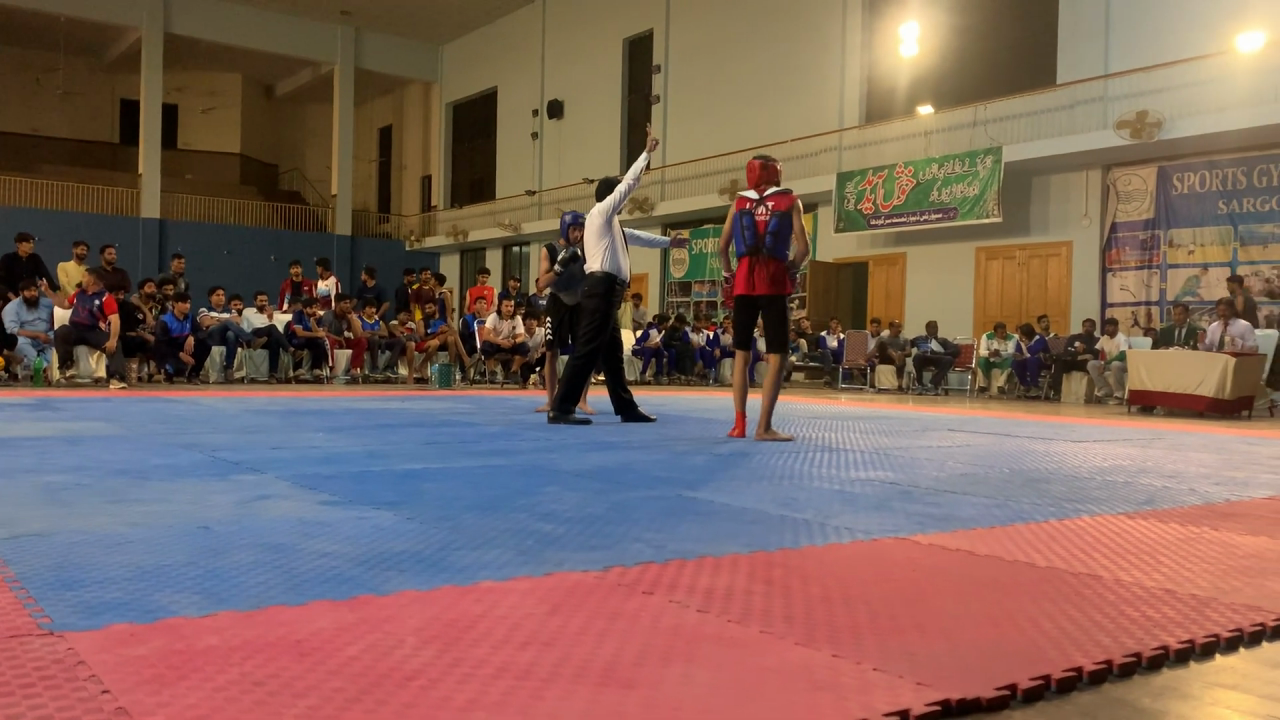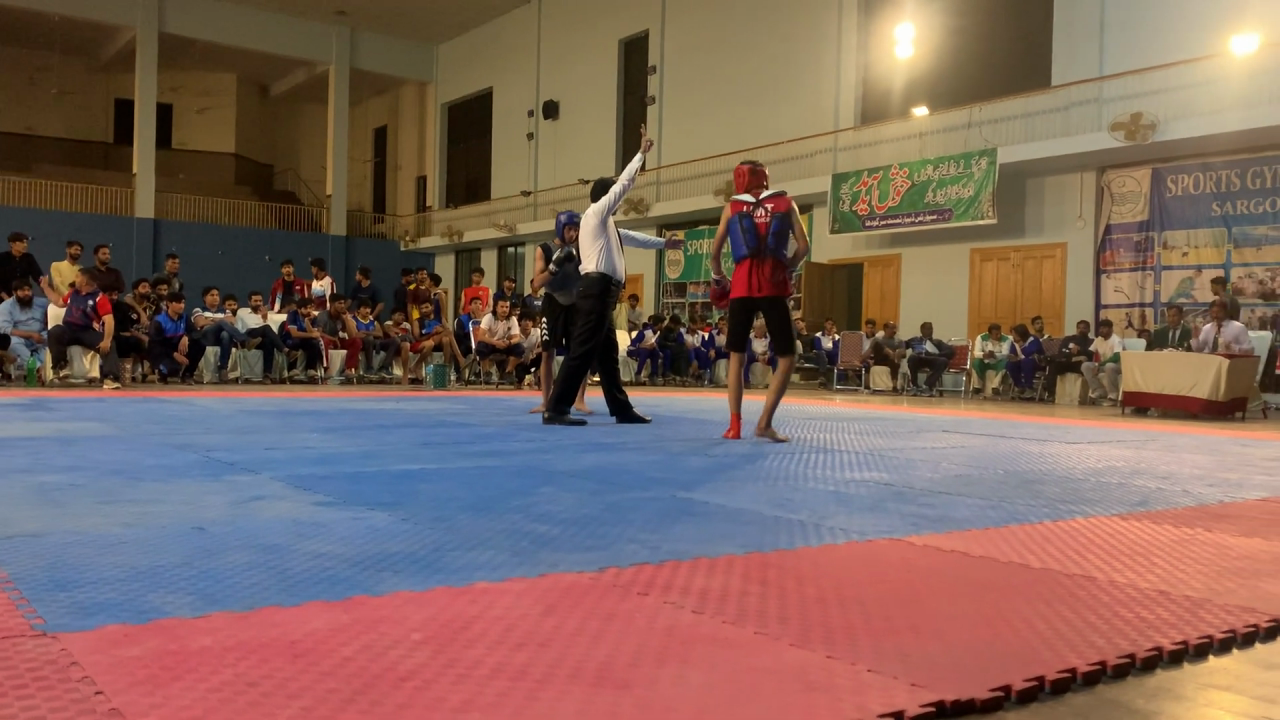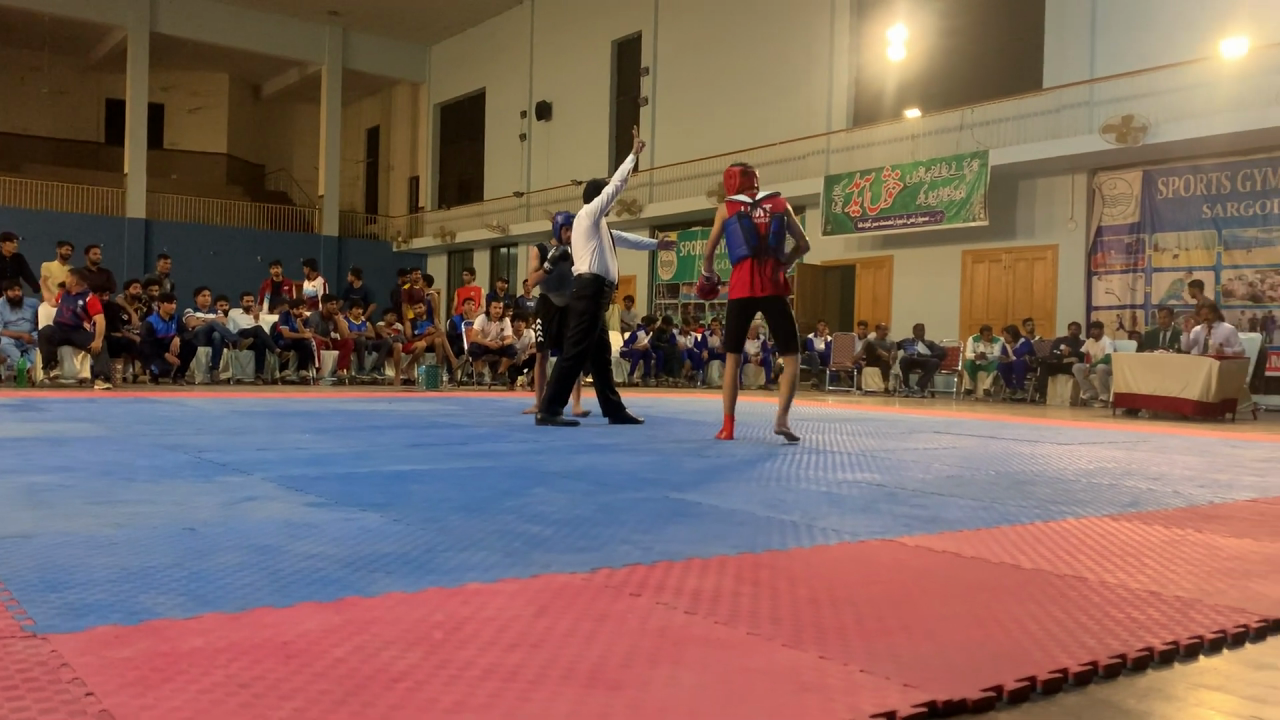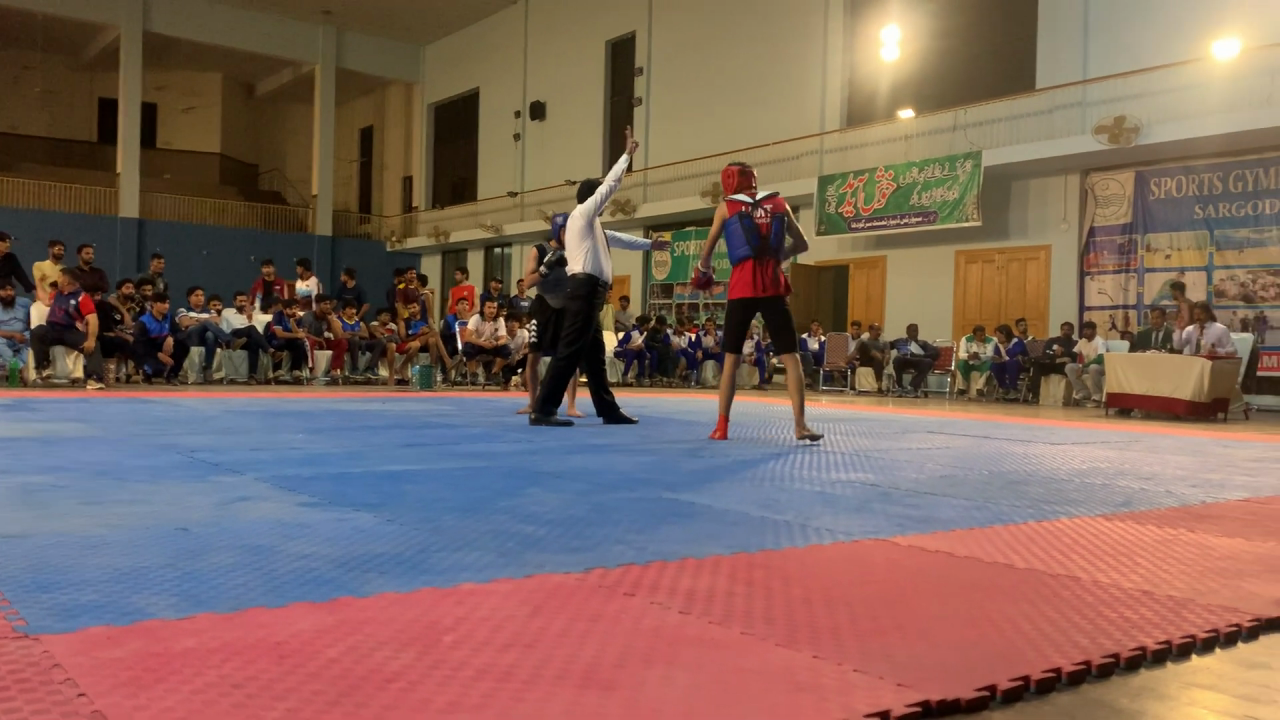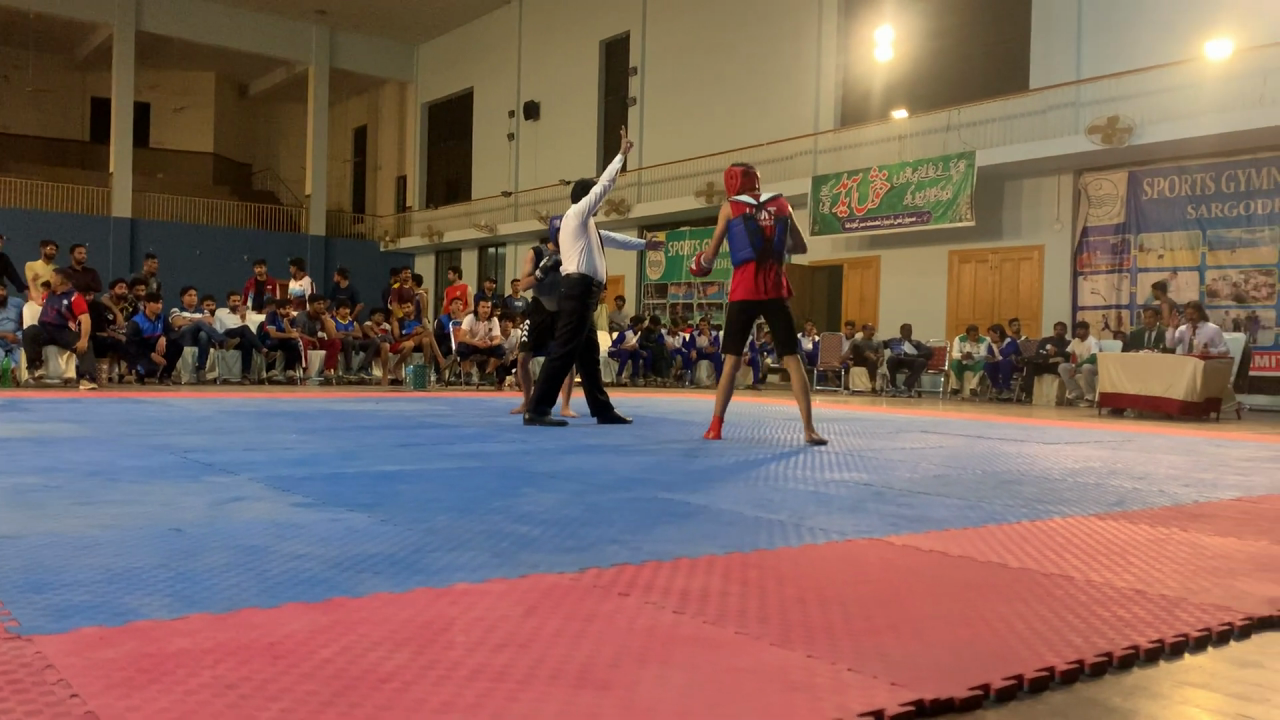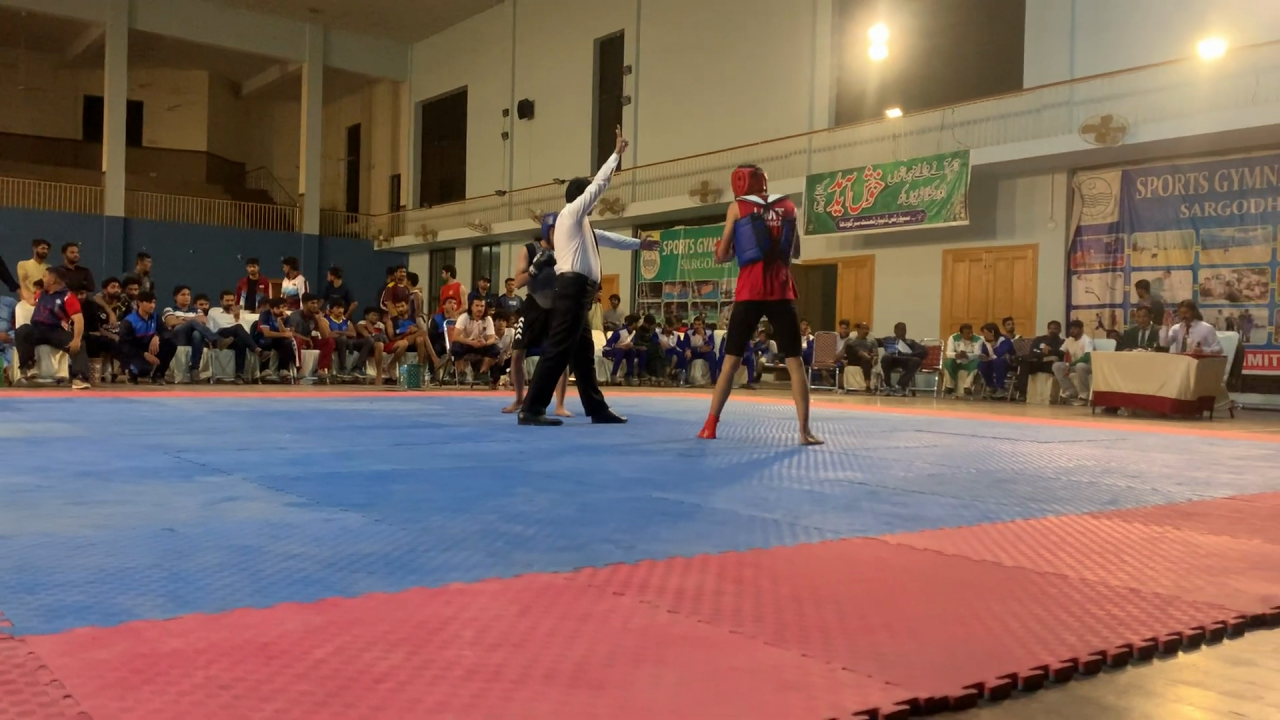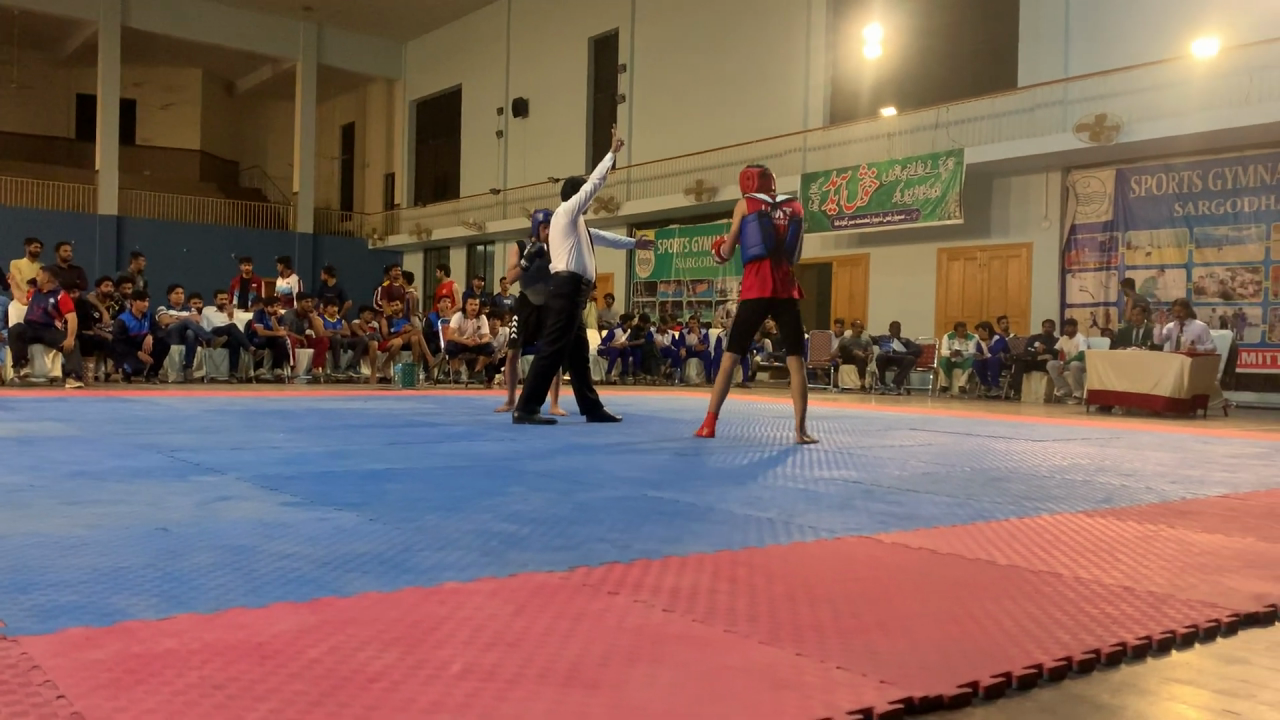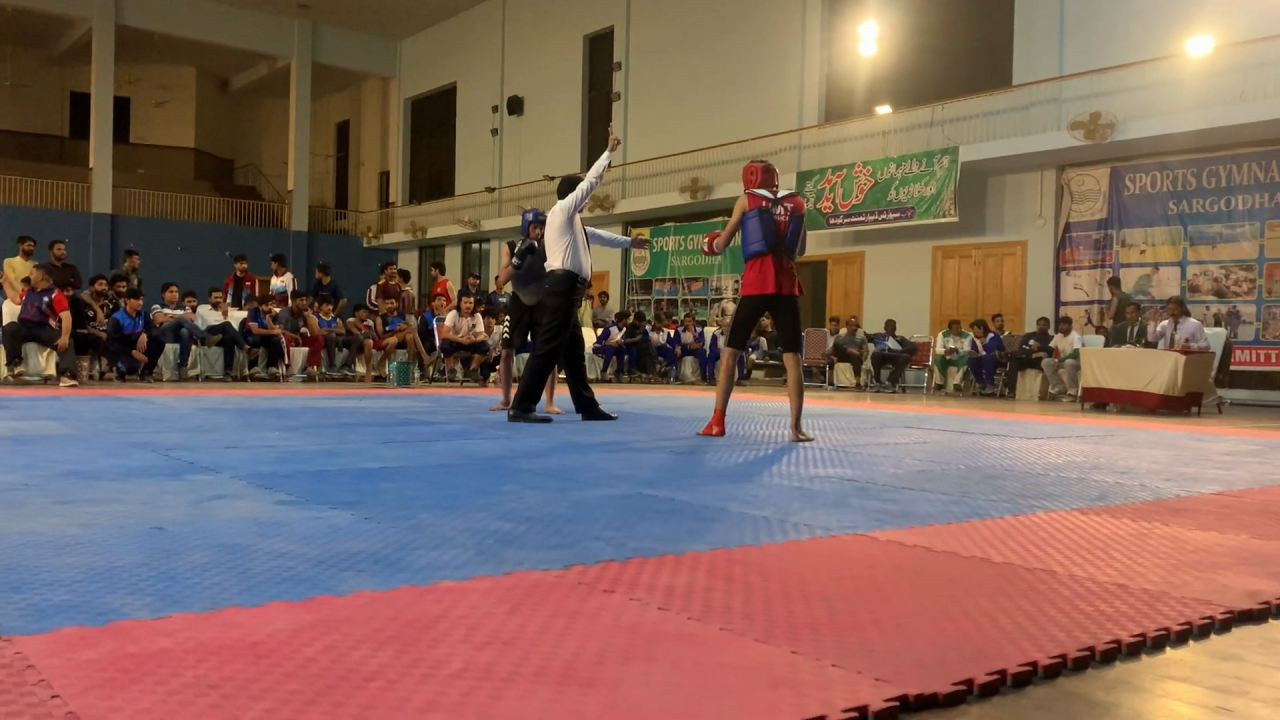
dt=0.1s
person 1, frame 1
left shoulder: (609, 223)
right shoulder: (601, 212)
left elbow: (636, 236)
right elbow: (629, 182)
left wrist: (668, 242)
right wrist: (647, 152)
left hip: (605, 290)
right hip: (602, 288)
left knee: (612, 352)
right knee: (587, 349)
left ankle: (626, 408)
right ankle: (561, 409)
person 1, frame 2
left shoulder: (605, 223)
right shoulder: (596, 212)
left elbow: (630, 237)
right elbow: (623, 183)
left wrist: (663, 243)
right wrist: (641, 153)
left hip: (600, 290)
right hip: (597, 289)
left knee: (607, 352)
right knee: (582, 350)
left ankle: (622, 409)
right ankle: (555, 409)
person 1, frame 3
left shoulder: (597, 224)
right shoulder: (588, 214)
left elbow: (623, 238)
right elbow: (616, 184)
left wrist: (655, 244)
right wrist: (634, 154)
left hip: (593, 292)
right hip: (590, 290)
left knee: (600, 354)
right knee: (575, 352)
left ankle: (614, 410)
right ankle: (548, 410)
person 1, frame 4
left shoulder: (592, 225)
right shoulder: (582, 214)
left elbow: (617, 239)
right elbow: (610, 184)
left wrist: (650, 244)
right wrist: (627, 154)
left hip: (587, 292)
right hip: (585, 290)
left knee: (594, 353)
right knee: (570, 351)
left ankle: (608, 409)
right ankle: (542, 410)
person 1, frame 5
left shoulder: (585, 224)
right shoulder: (577, 214)
left elbow: (612, 239)
right elbow: (604, 184)
left wrist: (644, 244)
right wrist: (622, 154)
left hip: (581, 291)
right hip: (579, 289)
left knee: (589, 354)
right knee: (564, 351)
left ankle: (602, 410)
right ankle: (536, 410)
person 1, frame 6
left shoulder: (581, 223)
right shoulder: (572, 212)
left elbow: (606, 238)
right elbow: (599, 183)
left wrist: (639, 244)
right wrist: (617, 153)
left hip: (576, 291)
right hip: (573, 289)
left knee: (583, 353)
right knee: (558, 350)
left ankle: (597, 409)
right ankle: (531, 410)
person 1, frame 7
left shoulder: (575, 222)
right shoulder: (567, 211)
left elbow: (601, 237)
right elbow: (595, 182)
left wrist: (634, 243)
right wrist: (613, 153)
left hip: (570, 290)
right hip: (568, 288)
left knee: (578, 352)
right knee: (552, 349)
left ankle: (591, 408)
right ankle: (525, 409)
person 1, frame 8
left shoulder: (570, 220)
right shoulder: (563, 209)
left elbow: (596, 235)
right elbow: (591, 180)
left wrist: (630, 242)
right wrist: (609, 151)
left hip: (565, 288)
right hip: (562, 286)
left knee: (573, 350)
right knee: (548, 348)
left ankle: (587, 406)
right ankle: (520, 407)
person 2, frame 1
left shoulder: (739, 202)
right shoulder: (790, 201)
left elbow: (722, 246)
right elbow: (802, 248)
left wrist: (727, 275)
right wrist: (791, 271)
left hip: (743, 282)
right hip: (774, 283)
left knee: (742, 355)
right knee: (776, 357)
left ankle: (739, 424)
right ankle: (764, 427)
person 2, frame 2
left shoulder: (732, 206)
right shoulder: (785, 203)
left elbow: (715, 251)
right elbow: (803, 246)
left wrist: (718, 278)
left hip: (742, 285)
right hip: (774, 285)
left knee: (737, 357)
right knee: (786, 357)
left ankle: (734, 425)
right ankle: (764, 422)
person 2, frame 3
left shoulder: (726, 208)
right shoulder: (780, 204)
left elbow: (709, 252)
right elbow: (803, 244)
left wrist: (708, 277)
left hip: (741, 286)
right hip: (773, 286)
left knee: (733, 358)
right knee: (791, 355)
left ankle: (727, 426)
right ankle: (781, 418)
person 2, frame 4
left shoulder: (726, 207)
right shoulder: (778, 203)
left elbow: (706, 252)
right elbow: (802, 244)
left wrist: (704, 271)
left hip: (742, 287)
right hip: (773, 286)
left knee: (731, 357)
right knee: (790, 356)
left ankle: (722, 426)
right ankle: (800, 423)
person 2, frame 5
left shoulder: (729, 207)
right shoulder: (781, 205)
left elbow: (711, 253)
right elbow: (801, 247)
left wrist: (703, 264)
left hip: (743, 288)
right hip: (775, 289)
left knee: (732, 359)
right knee: (792, 358)
left ankle: (715, 426)
right ankle: (808, 428)
person 2, frame 6
left shoulder: (738, 207)
right shoulder: (787, 207)
left elbow: (724, 254)
left wrist: (720, 254)
left hip: (750, 290)
right hip: (781, 289)
left knee: (731, 358)
right knee: (795, 361)
left ankle: (710, 425)
right ankle: (804, 430)
person 2, frame 7
left shoulder: (745, 204)
right shoulder: (795, 207)
left elbow: (727, 251)
left wrist: (719, 253)
left hip: (755, 288)
right hip: (786, 288)
left knee: (731, 356)
right knee: (796, 359)
left ankle: (709, 423)
right ankle: (800, 429)
person 2, frame 8
left shoulder: (747, 200)
right shoulder: (797, 203)
left elbow: (722, 242)
left wrist: (711, 243)
left hip: (756, 283)
right hip: (786, 284)
left knee: (732, 351)
right knee: (792, 357)
left ankle: (717, 421)
right ankle: (795, 427)
person 3, frame 1
right shoulder: (549, 250)
right elbow: (542, 284)
right wrist: (561, 265)
left hip: (581, 305)
right hip: (558, 305)
right knee: (551, 354)
left ankle: (583, 401)
right ankle: (551, 402)
person 3, frame 2
left shoulder: (580, 249)
right shoulder: (544, 250)
right elbow: (537, 284)
right wrist: (556, 265)
left hip: (576, 305)
right hip: (553, 305)
right knee: (547, 355)
left ankle: (580, 401)
right ankle: (546, 402)
person 3, frame 3
right shoulder: (539, 250)
right elbow: (531, 282)
right wrist: (551, 263)
left hip: (570, 307)
right hip: (548, 306)
right knee: (541, 356)
left ankle: (576, 404)
right ankle: (539, 403)
person 3, frame 4
right shoulder: (538, 252)
right elbow: (527, 283)
right wrist: (547, 267)
left hip: (567, 309)
right hip: (542, 308)
right knee: (533, 356)
left ankle: (571, 405)
right ankle: (533, 402)
person 3, frame 5
right shoulder: (536, 253)
right elbow: (523, 285)
right wrist: (542, 271)
right hip: (539, 309)
right knee: (523, 358)
left ankle: (565, 406)
right ankle: (527, 402)
person 3, frame 6
right shoulder: (529, 251)
right elbow: (517, 283)
right wrist: (536, 267)
right hip: (533, 307)
right knee: (517, 355)
left ankle: (560, 405)
right ankle: (519, 399)
person 3, frame 7
right shoulder: (521, 247)
right elbow: (509, 278)
right wrist: (527, 260)
right hip: (526, 304)
right knee: (513, 354)
left ankle: (554, 404)
right ankle: (510, 400)
person 3, frame 8
left shoulder: (547, 247)
right shoulder: (511, 247)
right elbow: (501, 280)
right hip: (518, 304)
right knee: (507, 353)
left ankle: (549, 403)
right ankle: (506, 399)
